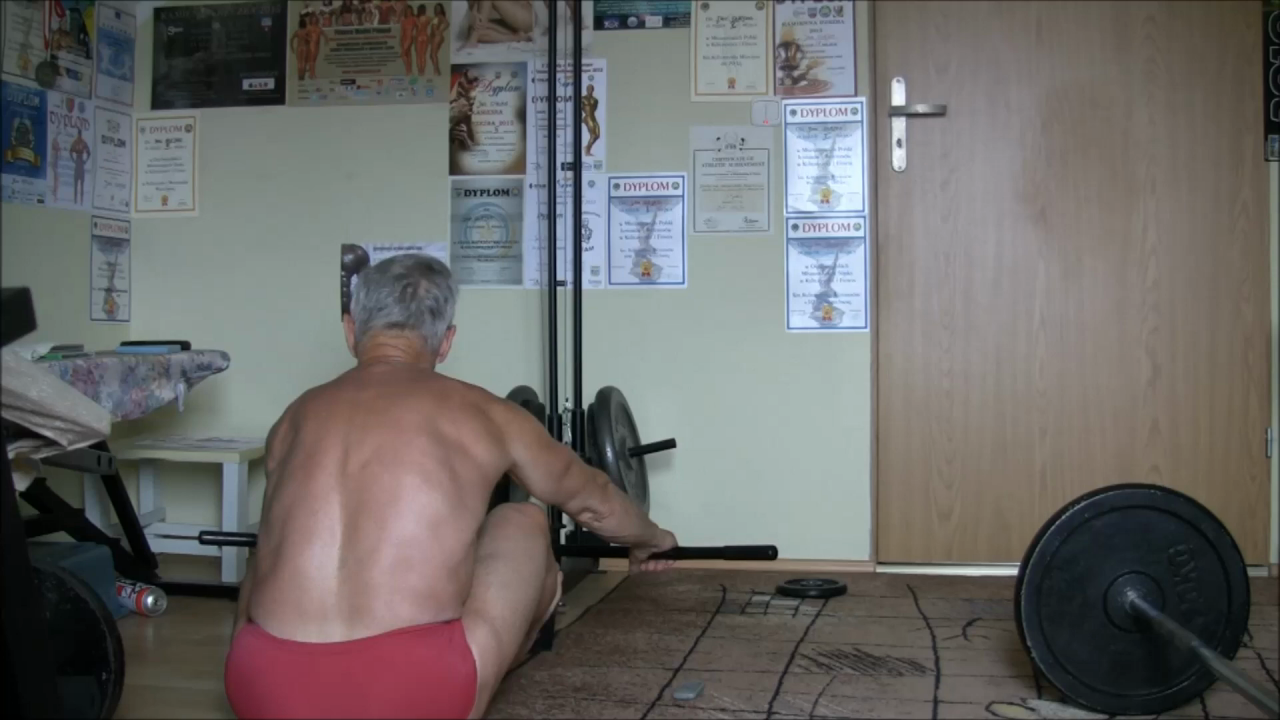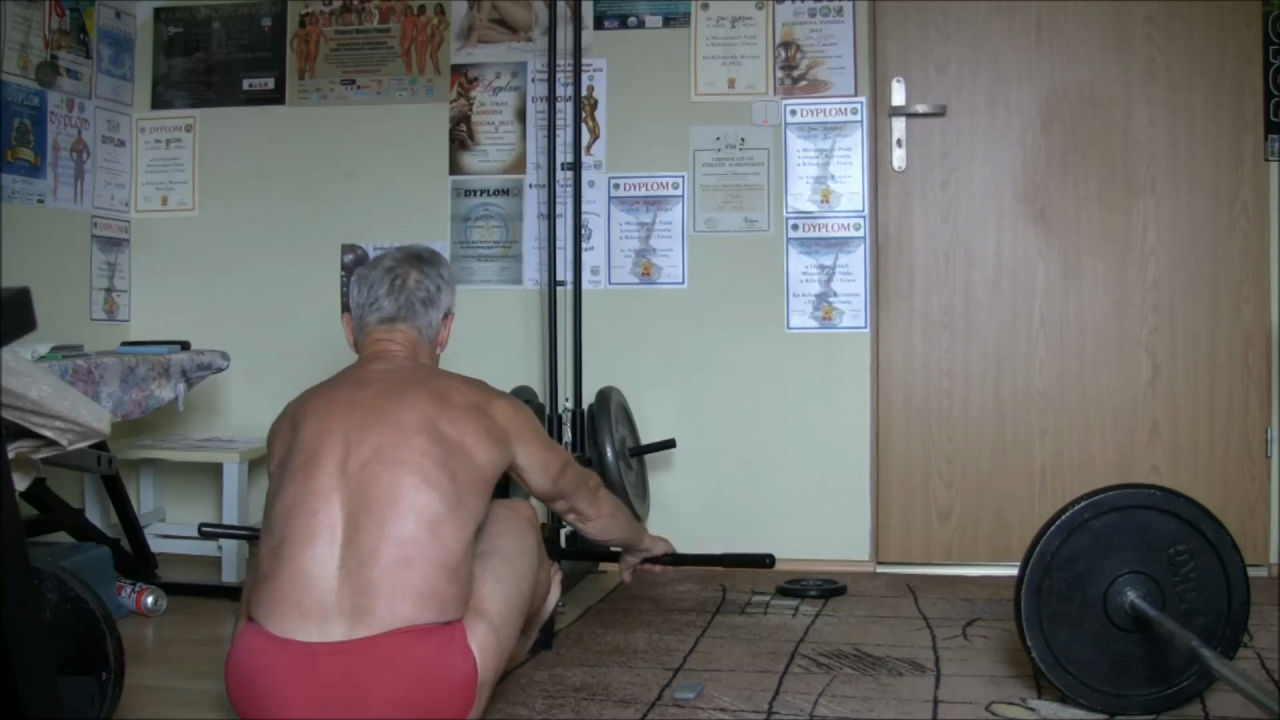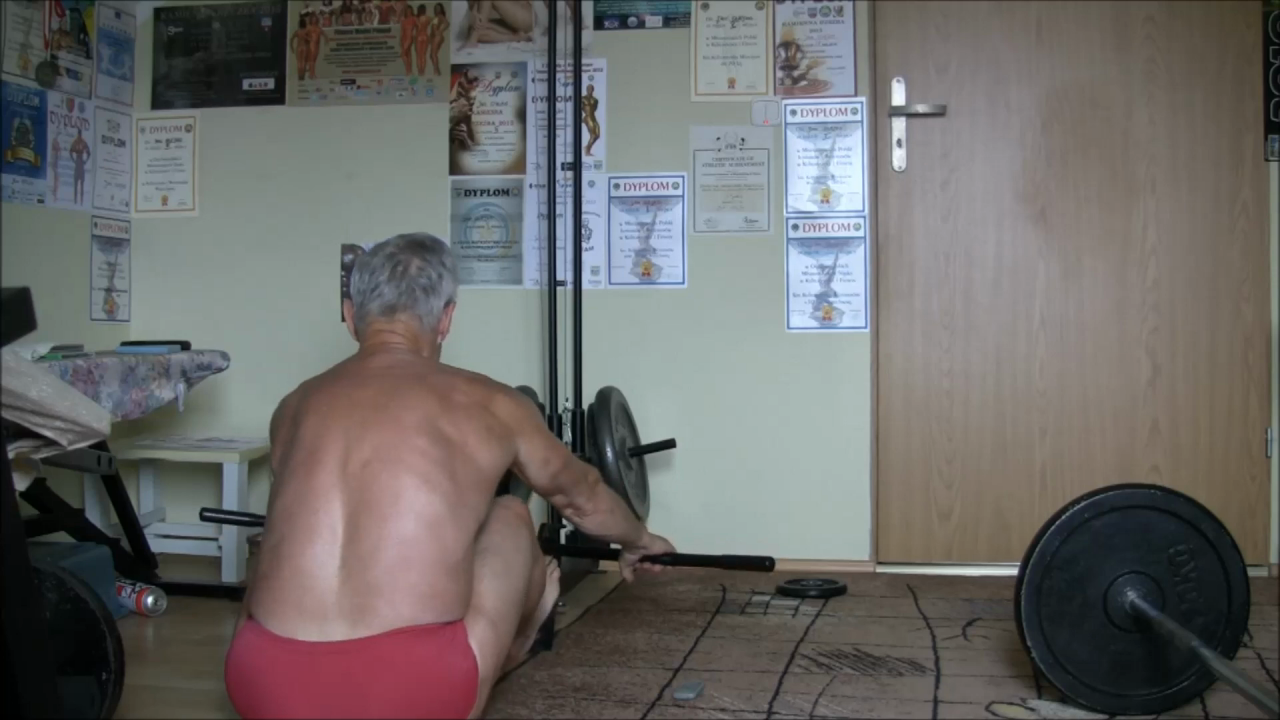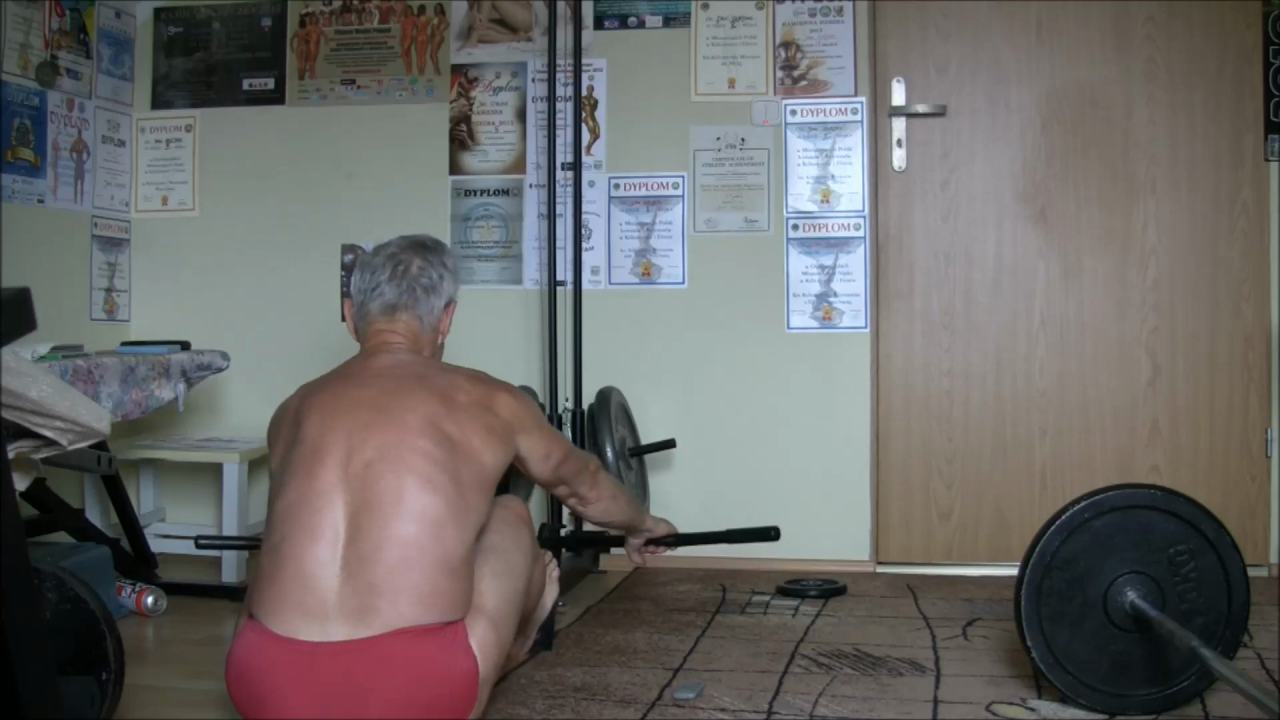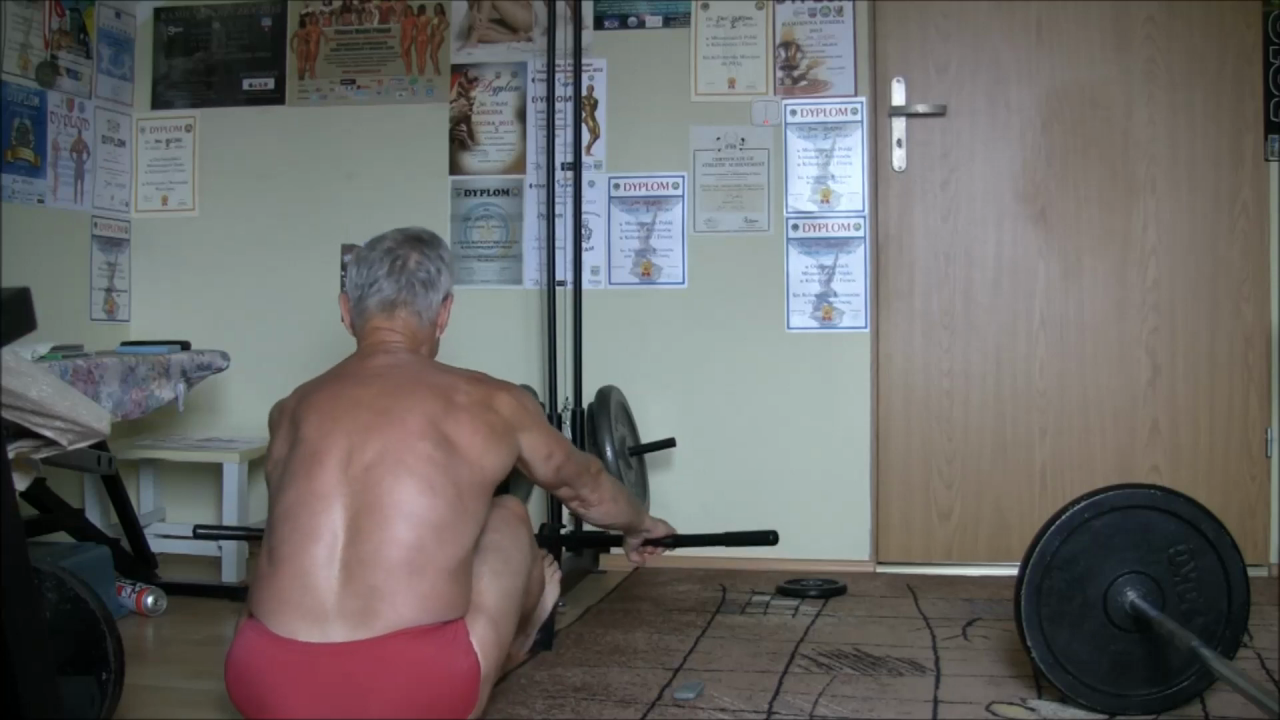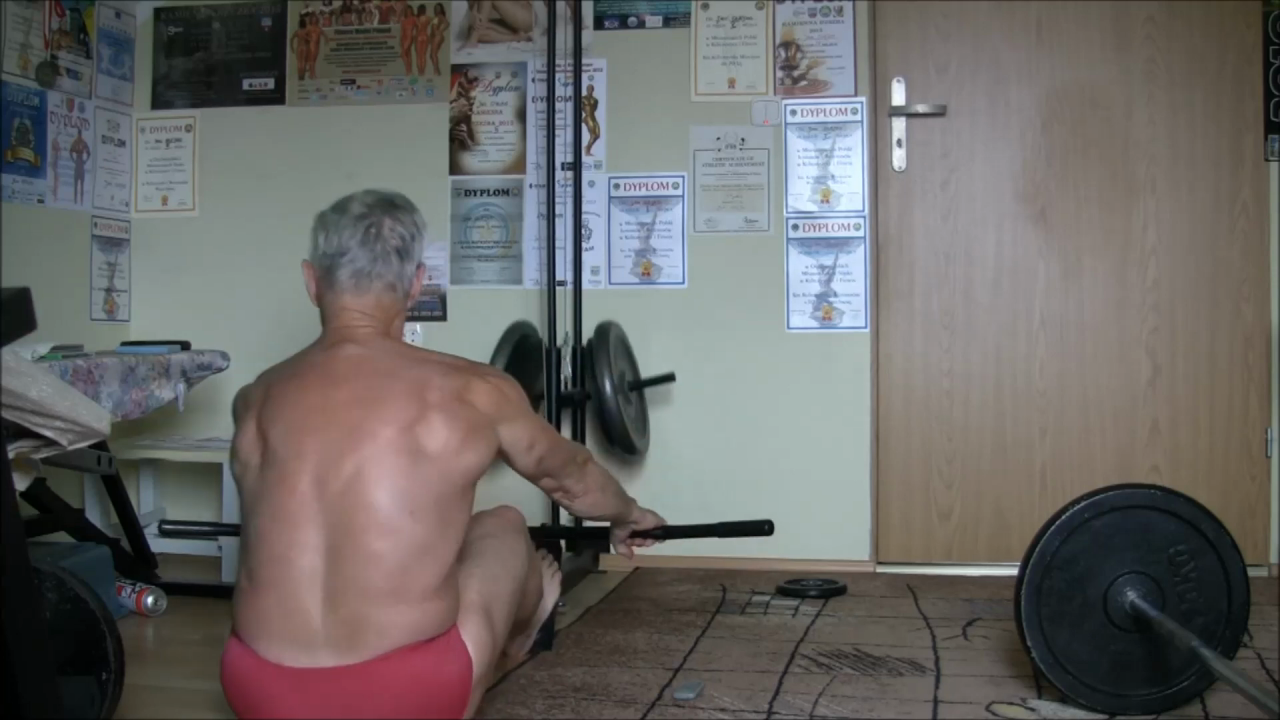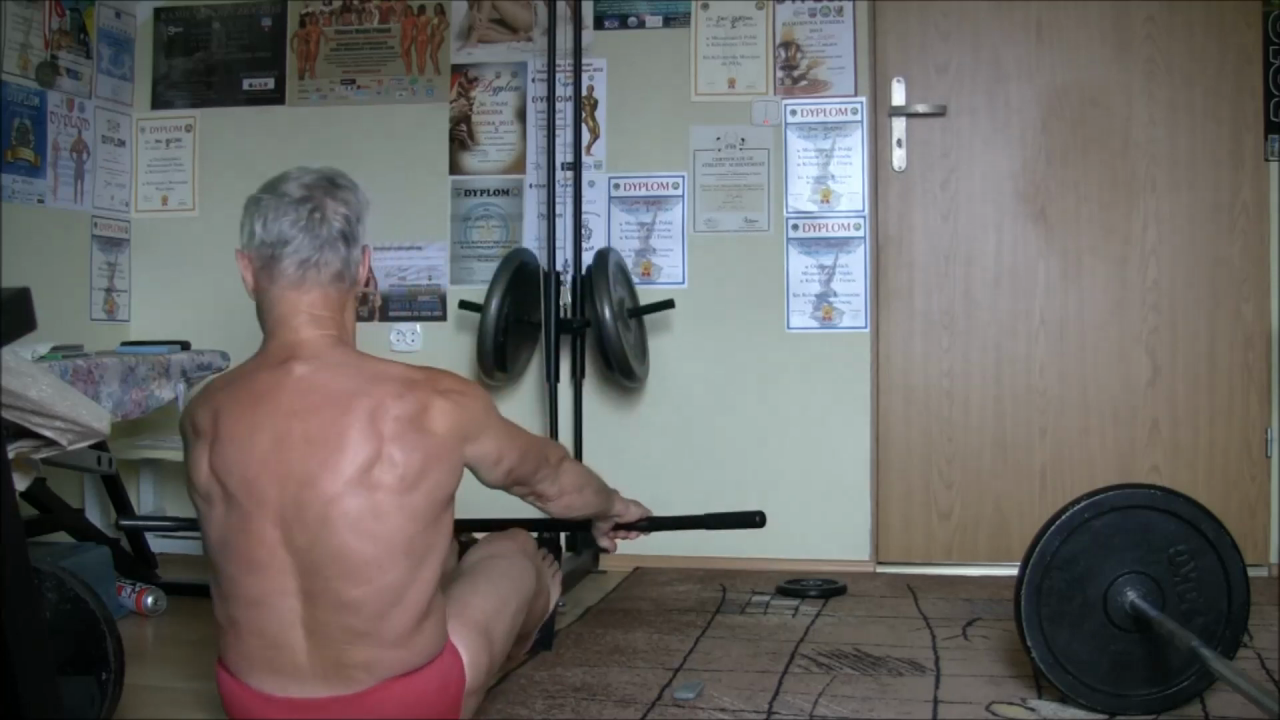
dt=0.4s
person 1, frame 1
left shoulder: (295, 417)
right shoulder: (485, 412)
right elbow: (594, 501)
right wrist: (649, 538)
right knee: (524, 522)
right ankle: (511, 649)
person 1, frame 2
left shoulder: (295, 414)
right shoulder: (485, 408)
right elbow: (585, 502)
right wrist: (640, 544)
right knee: (515, 518)
right ankle: (509, 648)
person 1, frame 3
left shoulder: (295, 407)
right shoulder: (488, 404)
right elbow: (582, 495)
right wrist: (638, 541)
right knee: (510, 518)
right ankle: (511, 645)
person 1, frame 4
left shoulder: (294, 409)
right shoulder: (489, 402)
right elbow: (584, 485)
right wrist: (641, 525)
right knee: (510, 517)
right ankle: (515, 641)
person 1, frame 5
left shoulder: (290, 410)
right shoulder: (491, 402)
right elbow: (586, 487)
right wrist: (641, 525)
right knee: (508, 517)
right ankle: (515, 640)
person 1, frame 6
left shoulder: (255, 400)
right shoulder: (471, 391)
right elbow: (571, 475)
right wrist: (629, 515)
right knee: (504, 527)
right ankle: (514, 640)
person 1, frame 7
left shoulder: (204, 416)
right shoulder: (434, 404)
right elbow: (547, 476)
right wrist: (611, 507)
right knee: (514, 551)
right ankle: (516, 639)
